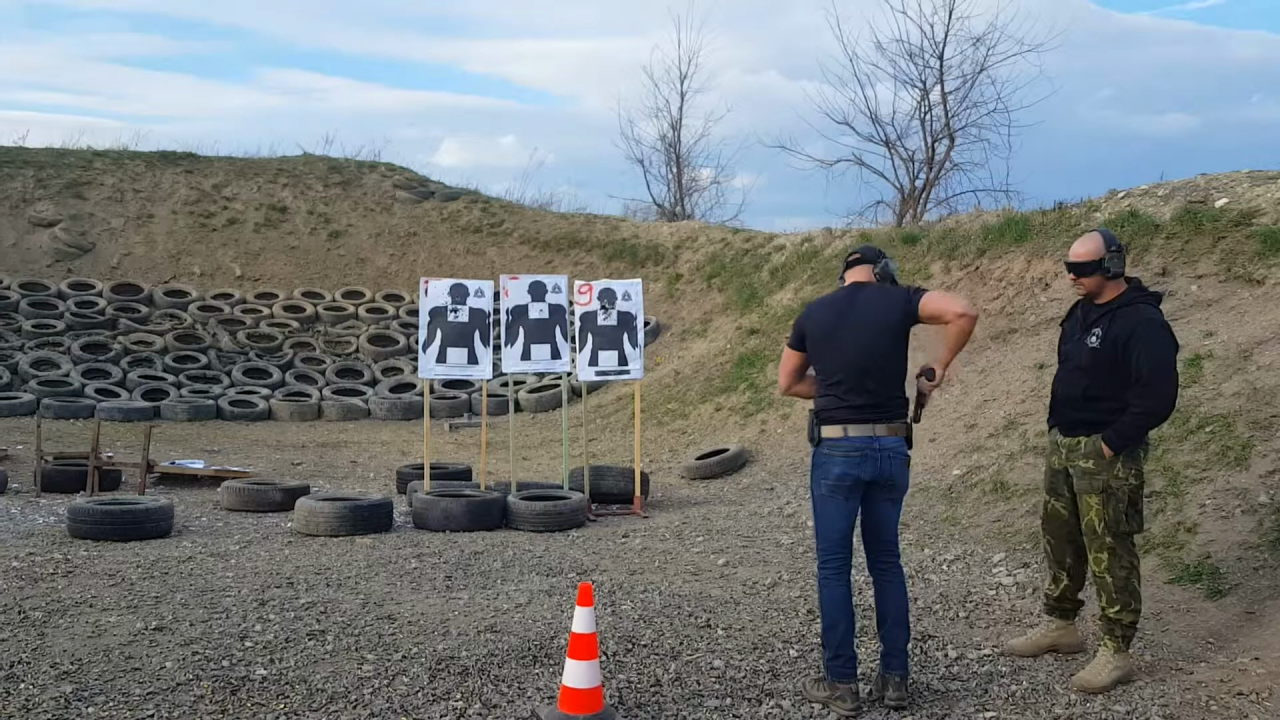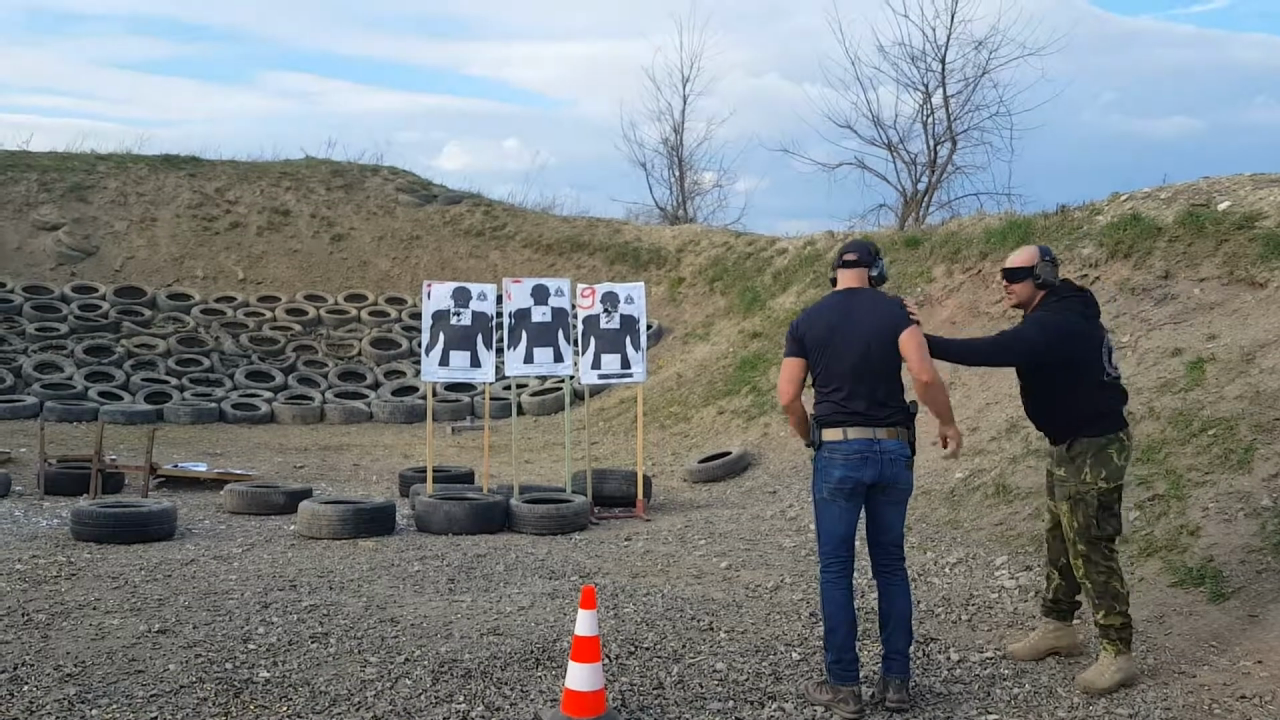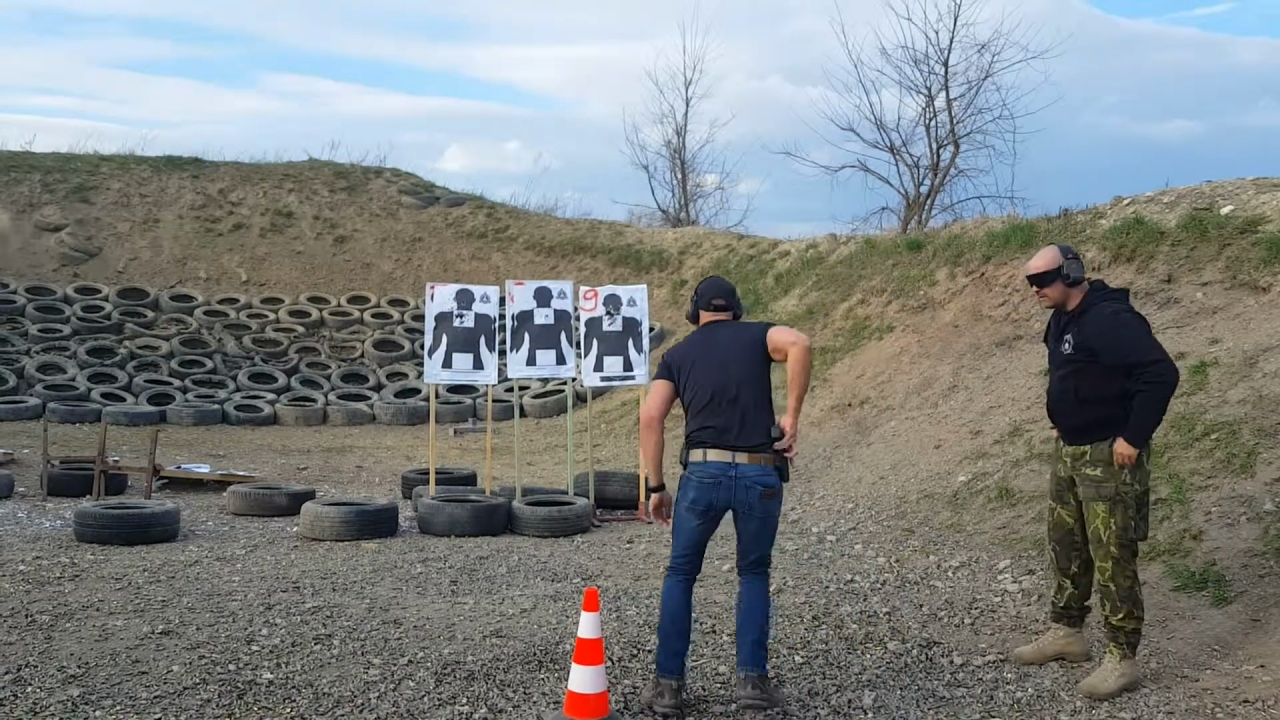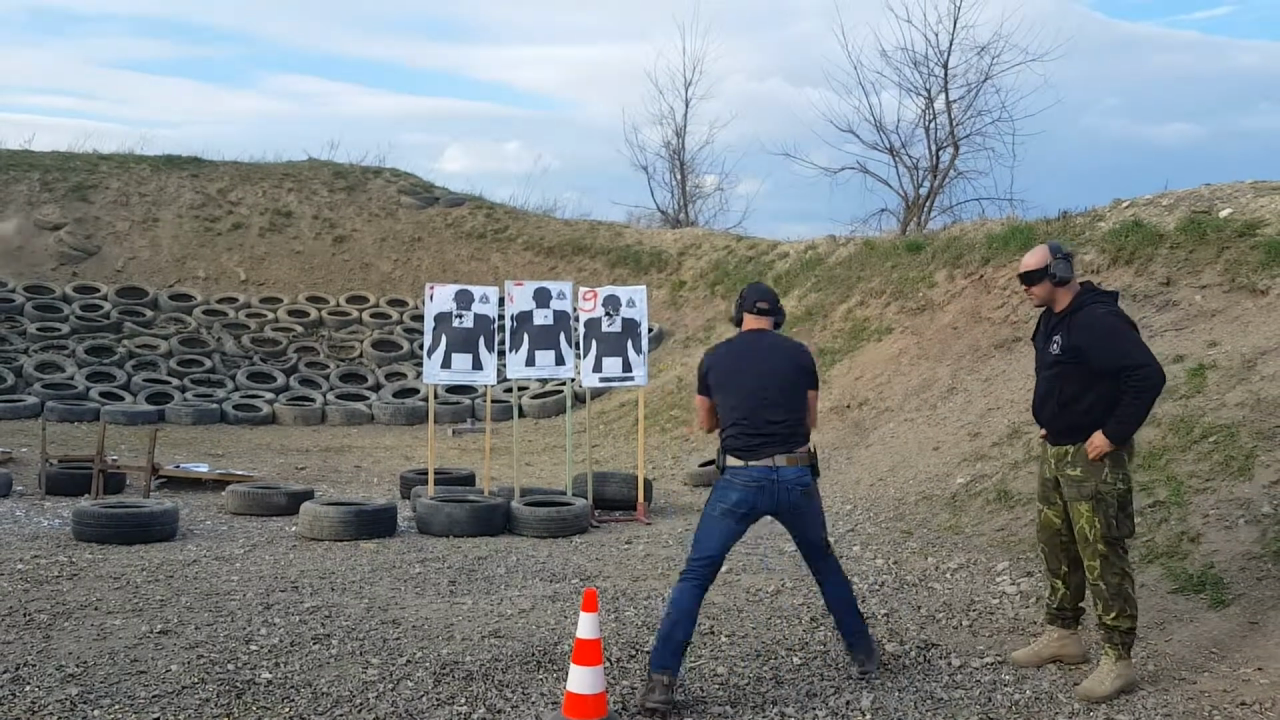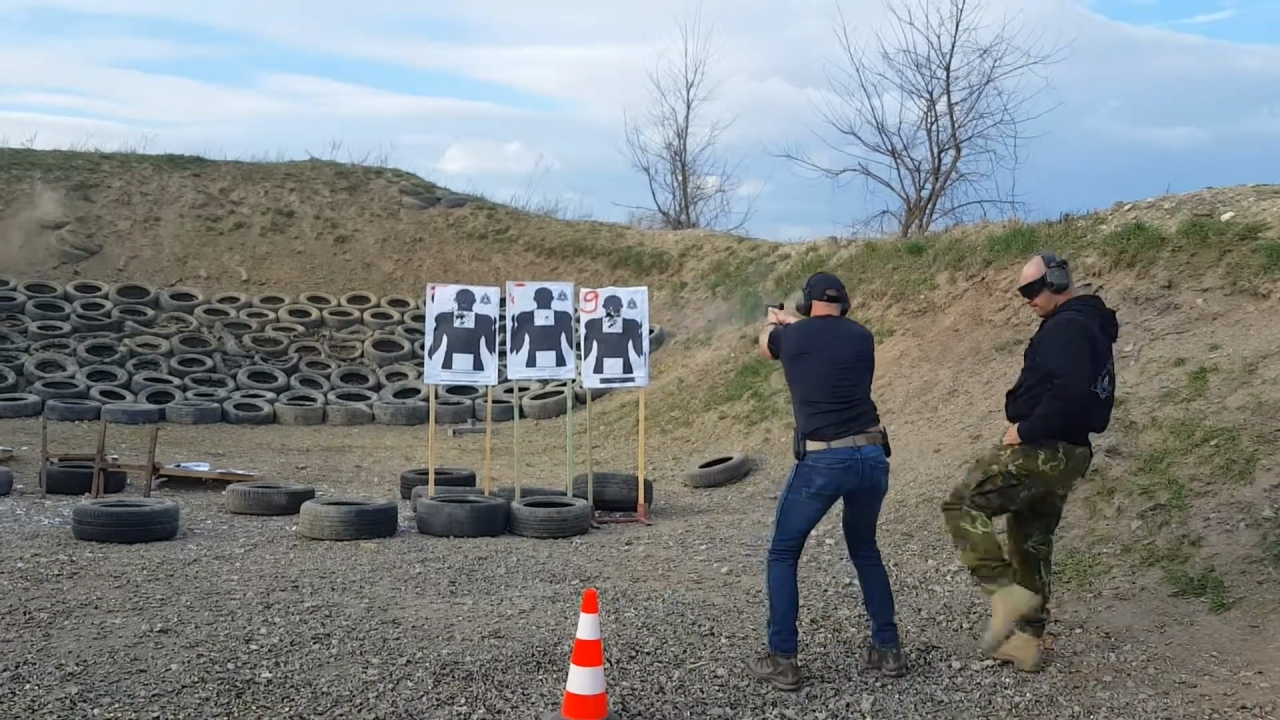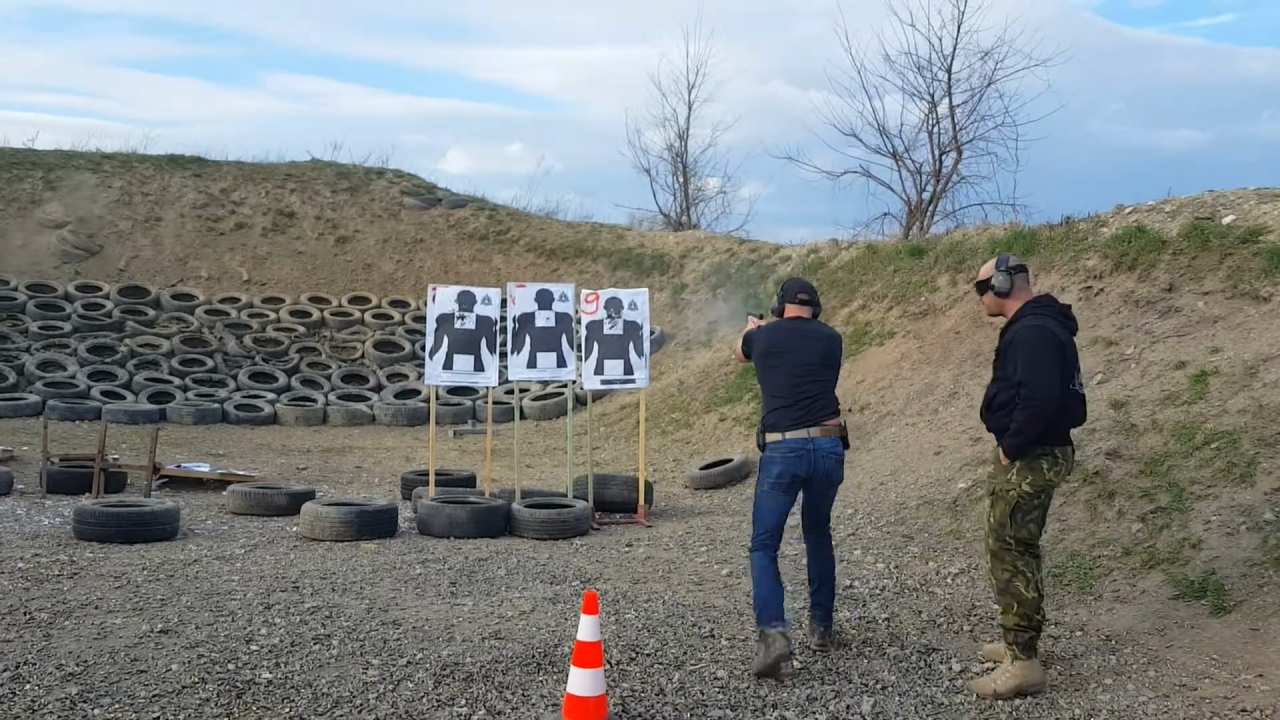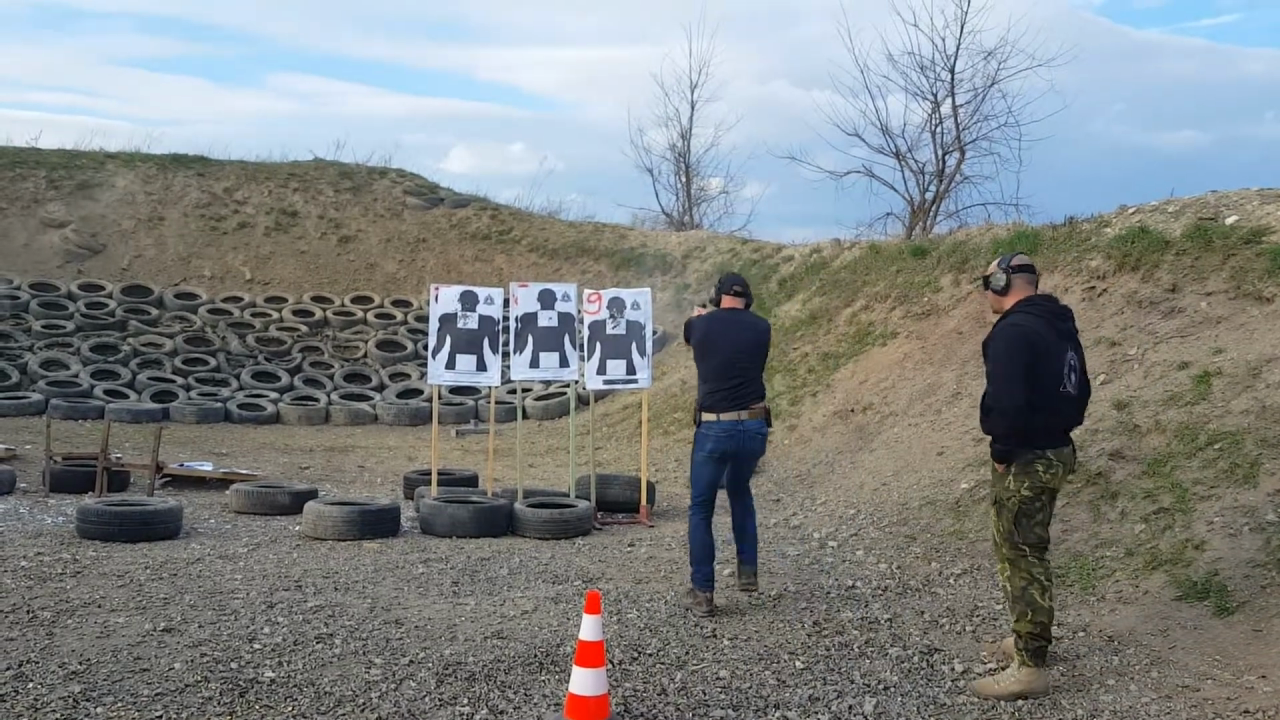
dt=0.7s
person 1, frame 1
left shoulder: (1141, 321)
right shoulder: (1081, 311)
left elbow: (1158, 397)
left wrist: (1111, 444)
left hip: (1106, 452)
right hip: (1063, 443)
left knee: (1108, 551)
right knee: (1060, 539)
left ankle: (1116, 653)
right ankle: (1061, 626)
person 1, frame 2
left shoulder: (1052, 325)
right shoulder: (1065, 311)
left elbow: (992, 349)
left wrist: (927, 343)
left hip: (1093, 451)
right hip: (1071, 446)
left knee: (1088, 551)
right knee: (1062, 542)
left ankle: (1117, 655)
right ankle: (1059, 626)
person 1, frame 3
left shoulder: (1111, 319)
right shoulder: (1063, 319)
left elbow: (1162, 374)
left wrist: (1135, 438)
left hip: (1112, 453)
right hip: (1069, 450)
left knee: (1111, 556)
right knee: (1065, 544)
left ankle: (1122, 659)
right ankle: (1066, 633)
person 1, frame 4
left shoulder: (1099, 321)
right shoulder: (1051, 320)
left elbow: (1147, 377)
left wrist: (1113, 434)
left hip: (1093, 455)
right hip: (1055, 452)
left knee: (1102, 555)
right knee: (1056, 545)
left ankle: (1118, 660)
right ankle: (1062, 634)
person 1, frame 5
left shoulder: (1068, 327)
right shoulder: (1091, 327)
left elbow: (1070, 391)
right elbow: (1091, 397)
left wrist: (1025, 430)
left hip: (1038, 450)
right hip: (1070, 452)
left knee: (962, 505)
right knee: (1031, 542)
left ankle: (1007, 590)
right ankle: (1027, 639)
person 1, frame 6
left shoulder: (1031, 332)
right shoulder: (1041, 326)
left elbow: (1040, 400)
left wrist: (1012, 447)
left hip: (1026, 459)
right hip: (1042, 455)
left knee: (1006, 554)
right knee: (1022, 552)
left ankle: (1023, 664)
right ankle: (1021, 644)
person 1, frame 7
left shoulder: (1013, 330)
right shoulder: (1059, 327)
left elbow: (1007, 402)
right elbow: (1079, 391)
left wrist: (1001, 453)
left hip: (1024, 460)
right hip: (1054, 453)
left knee: (1020, 559)
right knee: (1029, 554)
left ankle: (1030, 668)
right ankle: (1029, 643)
person 2, frame 1
left shoulder: (813, 313)
right shoulder: (899, 299)
left elbow: (787, 382)
right elbow: (964, 313)
right wrist: (940, 365)
left hip: (836, 450)
right hip: (890, 450)
left knee: (834, 566)
right knee: (886, 561)
right ankle: (894, 676)
person 2, frame 2
left shoulder: (806, 322)
right shoulder: (891, 310)
left elbow: (789, 399)
right elbow: (925, 374)
left wrist: (812, 440)
right wrist: (947, 420)
left hip: (839, 453)
right hip: (893, 451)
left knee: (836, 569)
right knee: (890, 564)
right ankle: (895, 680)
person 2, frame 3
left shoulder: (676, 354)
right shoulder: (757, 334)
left elbow: (650, 420)
right elbow: (800, 344)
left wrist: (656, 487)
right wrist: (792, 416)
left hip: (703, 474)
right hip: (758, 476)
left knee: (680, 575)
right knee: (754, 576)
left ankle: (667, 684)
right ankle: (752, 675)
person 2, frame 4
left shoulder: (716, 358)
right shoulder: (800, 355)
left elbow: (706, 424)
right elbow: (810, 420)
left hip: (742, 480)
right hip: (797, 477)
left knee: (695, 577)
right knee: (823, 559)
left ankle: (661, 678)
right ankle: (862, 652)
person 2, frame 5
left shoulder: (791, 337)
right shoulder: (861, 337)
left elbow: (766, 343)
left wrist: (774, 321)
left hip: (822, 462)
right hip: (872, 457)
left knee: (783, 555)
right knee: (864, 550)
left ankle: (782, 660)
right ankle: (887, 648)
person 2, frame 6
left shoulder: (762, 338)
right shoulder: (831, 339)
left elbow: (742, 353)
left hip: (781, 451)
right hip: (827, 447)
left knee: (764, 548)
right knee: (818, 536)
left ankle: (774, 634)
right ankle: (822, 628)
person 2, frame 7
left shoulder: (700, 325)
right shoulder: (761, 328)
left hip: (714, 429)
right hip: (754, 427)
left knee: (701, 509)
right knee: (739, 492)
left ankle: (702, 592)
right ankle: (747, 570)
